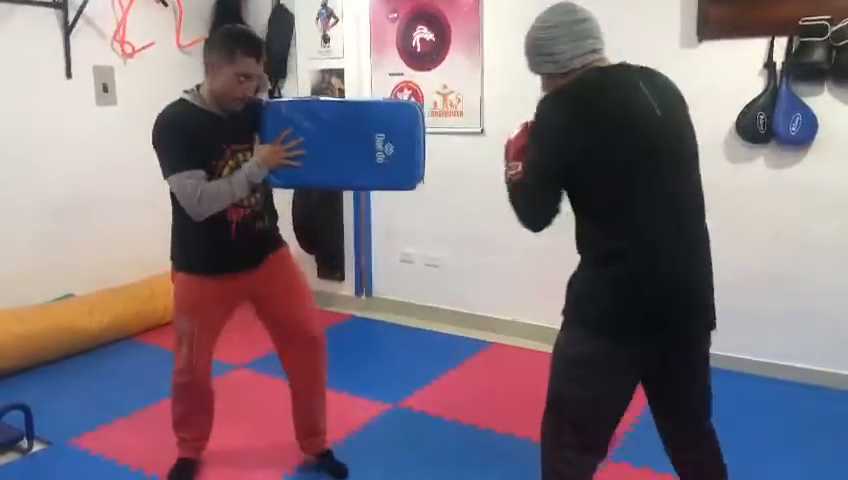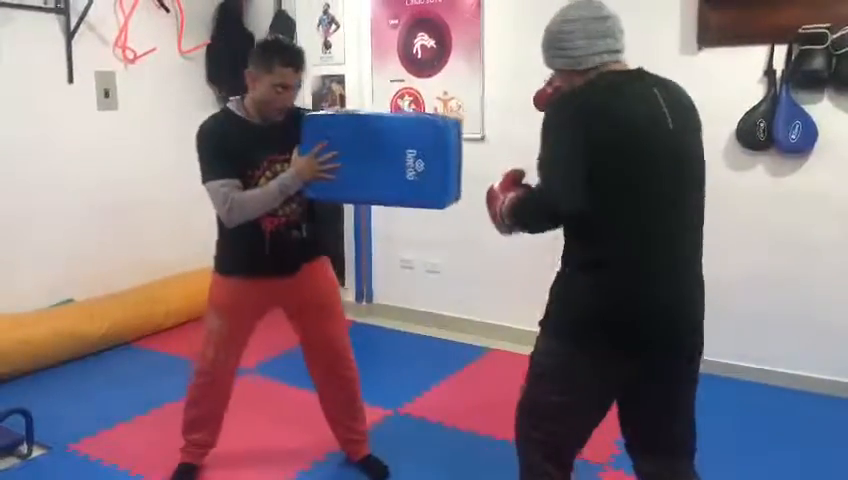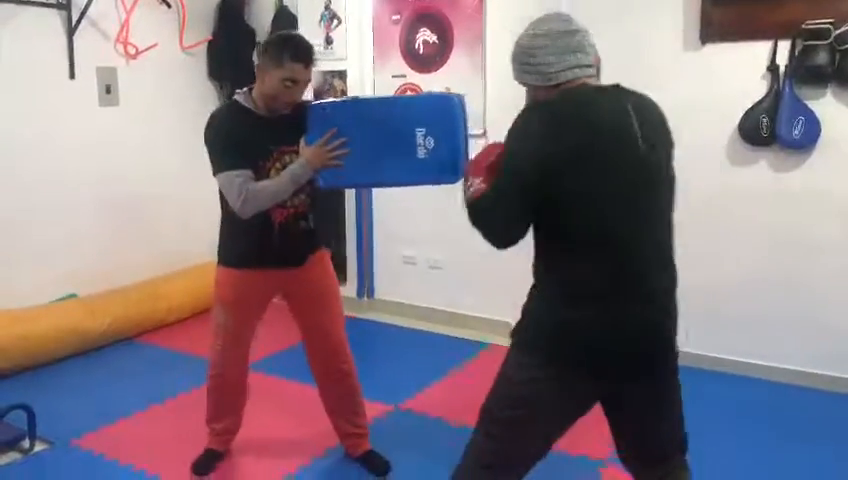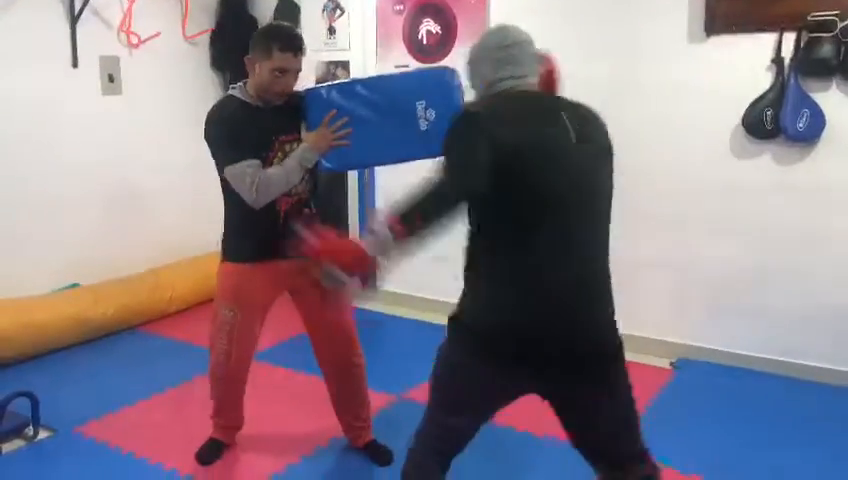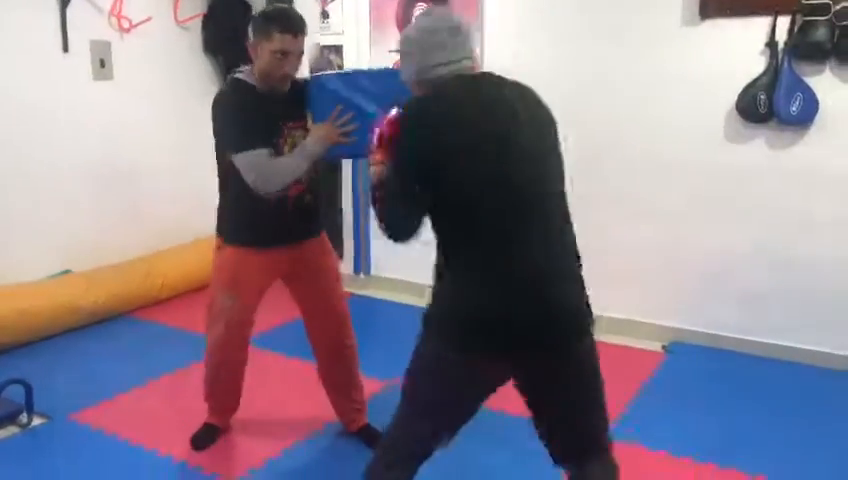
dt=0.4s
person 1, frame 1
left shoulder: (562, 109)
right shoulder: (660, 87)
left elbow: (535, 213)
left wrist: (519, 165)
left hip: (614, 298)
right hip: (687, 290)
left knee: (571, 439)
right knee: (687, 419)
person 1, frame 2
left shoulder: (576, 106)
right shoulder: (676, 100)
left elbow: (558, 202)
left wrist: (508, 207)
left hip: (595, 313)
right hip: (675, 314)
person 1, frame 3
left shoulder: (541, 124)
right shoulder: (647, 114)
left elbow: (502, 227)
left wrist: (478, 182)
left hip: (564, 333)
right hip: (646, 331)
person 1, frame 4
left shoulder: (482, 121)
right shoulder: (587, 123)
left elbow: (453, 191)
left wrist: (368, 247)
left hip: (493, 327)
right hip: (585, 331)
left knee: (439, 438)
person 1, frame 5
left shoulder: (427, 110)
right shoulder: (525, 101)
left elbow: (398, 222)
left wrist: (383, 169)
left hip: (470, 316)
right hip: (556, 309)
person 2, frame 1
left shoulder: (258, 113)
right shoulder: (176, 123)
left elbow: (291, 164)
right elbow: (198, 202)
right wrist: (259, 165)
left hip: (267, 254)
right hip: (204, 267)
left knee: (307, 342)
right knee: (191, 367)
left ankle: (316, 443)
person 2, frame 2
left shoulder: (304, 124)
right shoulder: (217, 132)
left elbow: (333, 179)
right elbow: (230, 210)
right wrist: (294, 177)
left hip: (305, 263)
right hip: (241, 271)
left knee: (335, 358)
right knee: (213, 367)
person 2, frame 3
left shoulder: (307, 116)
right shoulder: (226, 124)
left elbow: (336, 168)
right elbow: (244, 201)
right wrist: (305, 165)
left hip: (306, 255)
right hip: (245, 262)
left knee: (333, 352)
right knee: (227, 358)
left ankle: (356, 441)
right ankle: (219, 439)
person 2, frame 4
left shoulder: (304, 106)
right shoulder: (225, 118)
left elbow: (343, 152)
right elbow: (254, 191)
right wrist: (306, 150)
right hip: (249, 256)
left knee: (342, 344)
right knee: (229, 353)
left ankle: (359, 432)
right ankle: (224, 430)
person 2, frame 5
left shoulder: (301, 93)
right shoulder: (232, 102)
right elbow: (267, 180)
right wrist: (317, 142)
left hip: (306, 235)
right hip: (246, 243)
left knee: (335, 329)
right knee: (227, 339)
left ankle: (354, 416)
right ankle: (219, 416)
